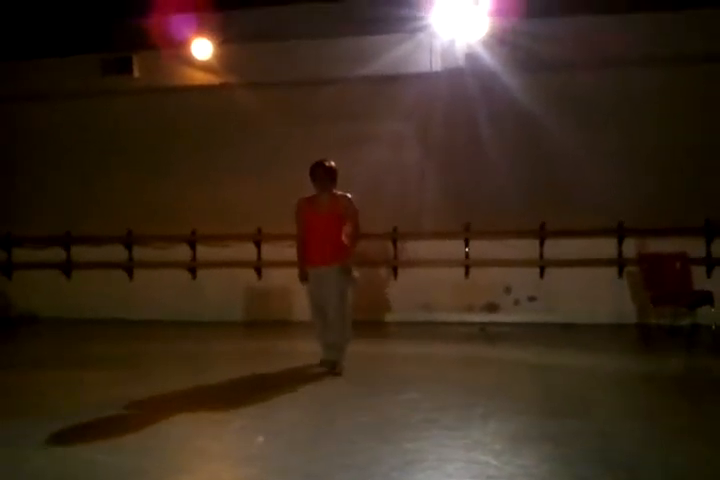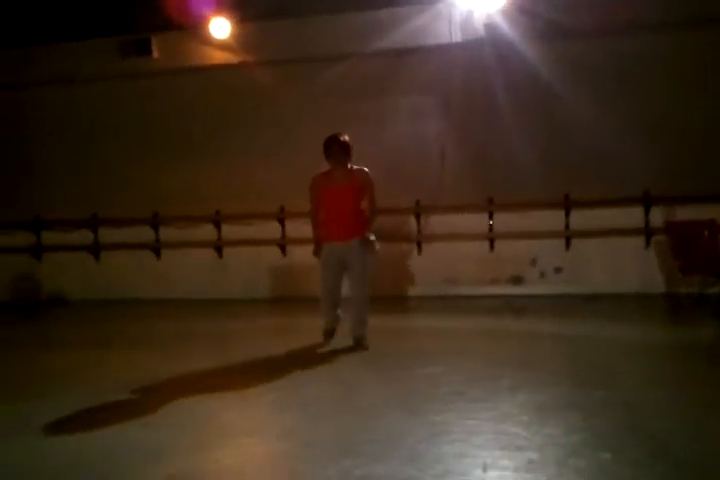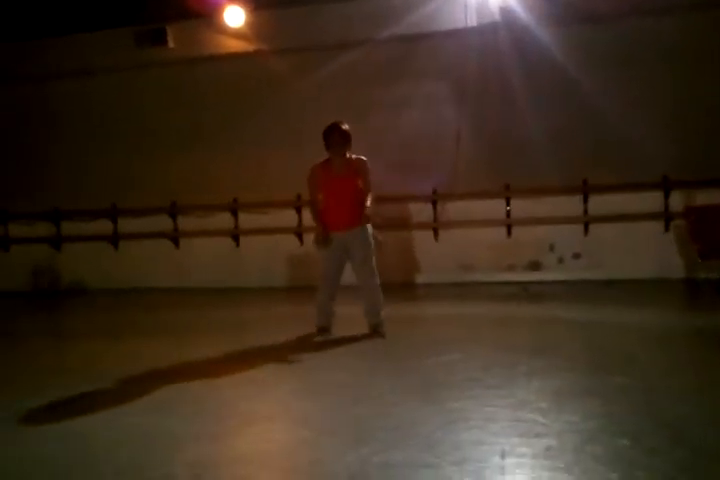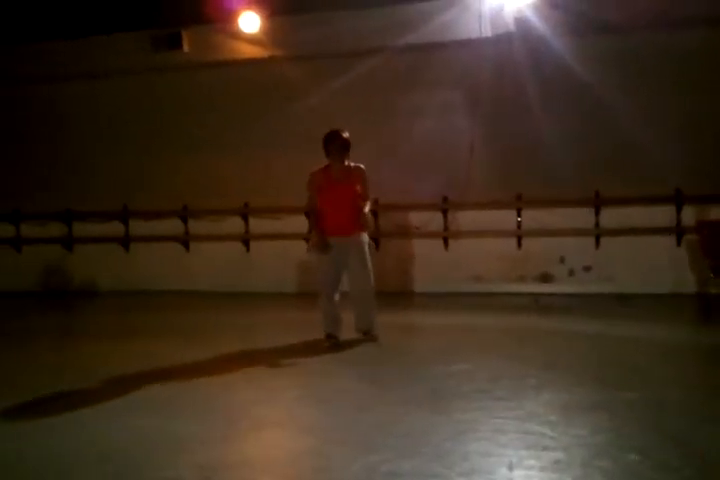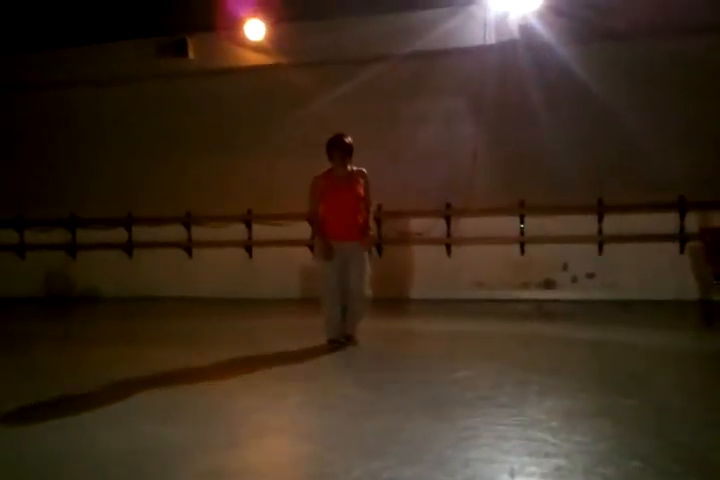
dt=0.3s
person 1, frame 1
left shoulder: (344, 201)
right shoulder: (303, 205)
left elbow: (354, 232)
right elbow: (301, 237)
left wrist: (348, 258)
right wrist: (301, 265)
left hip: (337, 266)
right hip: (313, 267)
left knee: (338, 313)
right knee: (320, 315)
left ankle: (335, 358)
right ankle: (329, 354)
person 1, frame 2
left shoulder: (361, 175)
right shoulder: (319, 181)
left elbow: (371, 206)
right elbow: (315, 212)
left wrist: (366, 231)
right wrist: (317, 240)
left hip: (356, 241)
right hip: (330, 244)
left knee: (359, 291)
right knee: (328, 290)
left ankle: (359, 335)
right ankle: (331, 323)
person 1, frame 3
left shoulder: (360, 164)
right shoulder: (318, 171)
left elbow: (367, 191)
right elbow: (314, 202)
left wrist: (366, 206)
right wrist: (320, 228)
left hip: (358, 231)
right hip: (332, 234)
left knee: (369, 278)
right knee: (328, 280)
left ankle: (375, 322)
right ankle: (323, 323)
person 1, frame 4
left shoulder: (359, 172)
right shoulder: (317, 177)
left elbow: (366, 199)
right elbow: (312, 209)
left wrist: (365, 212)
right wrist: (317, 234)
left hip: (355, 237)
right hip: (329, 239)
left knee: (363, 284)
right knee: (328, 287)
left ankle: (366, 326)
right ankle: (331, 330)
person 1, frame 5
left shoulder: (361, 175)
right shoulder: (320, 181)
left elbow: (367, 205)
right elbow: (313, 214)
left wrist: (367, 229)
right wrist: (320, 241)
left hip: (357, 243)
right hip: (332, 244)
left knee: (357, 291)
right knee: (332, 291)
left ankle: (349, 331)
right ankle: (334, 334)
